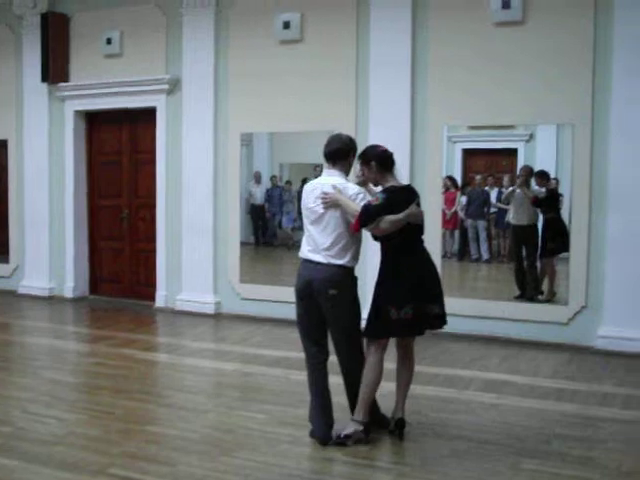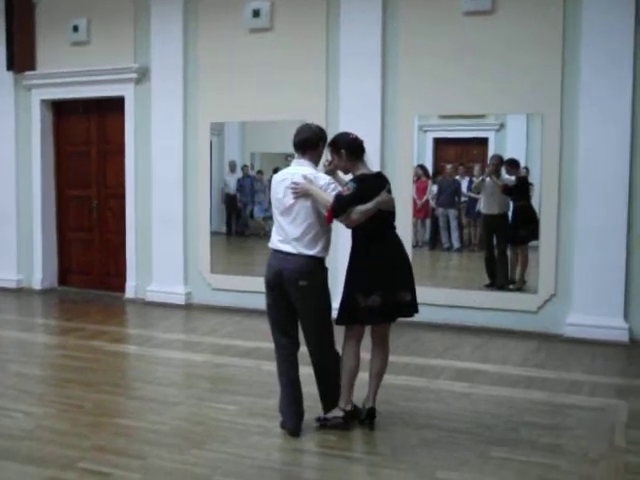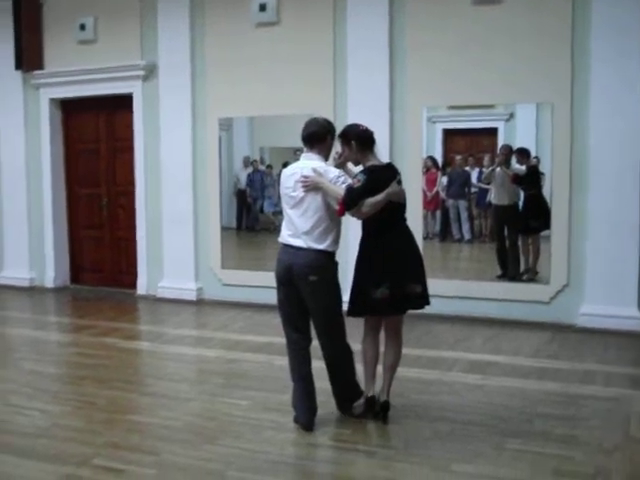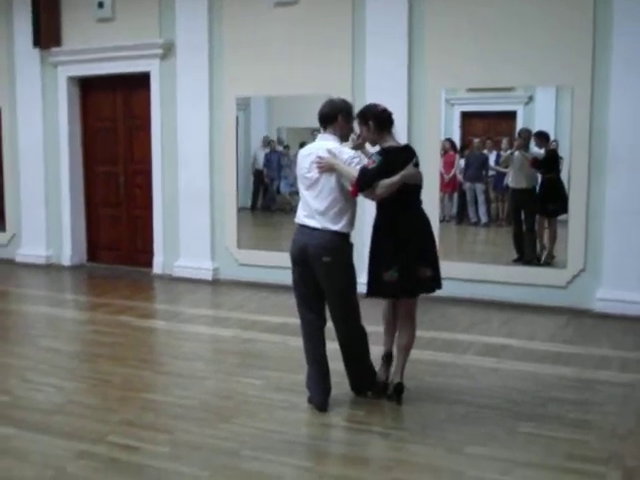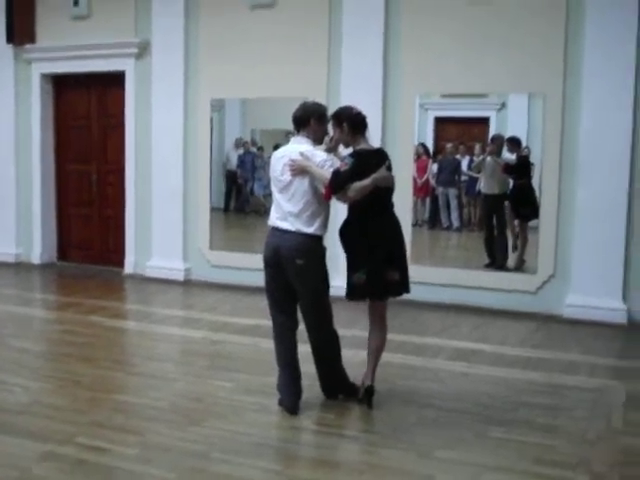
dt=0.4s
person 1, frame 1
left shoulder: (309, 188)
right shoulder: (351, 191)
right elbow: (379, 226)
right wrist: (409, 215)
left hip: (306, 272)
right hip: (335, 277)
left knee: (314, 353)
right knee: (350, 351)
left ankle: (320, 426)
right ankle: (365, 416)
person 1, frame 2
left shoulder: (278, 179)
right shoulder: (321, 181)
right elbow: (350, 217)
right wrist: (379, 202)
left hip: (276, 262)
right hip: (305, 268)
left knee: (284, 344)
right knee: (320, 343)
left ankle: (290, 417)
right ankle: (335, 407)
person 1, frame 3
left shoulder: (287, 173)
right shoulder: (330, 175)
right elbow: (361, 209)
right wrist: (389, 194)
left hip: (286, 257)
right hip: (315, 262)
left knee: (296, 338)
right knee: (332, 337)
left ankle: (304, 412)
right ankle: (349, 400)
person 1, frame 4
left shoulder: (304, 154)
right shoulder: (346, 156)
right elbow: (375, 191)
right wrist: (404, 175)
left hip: (301, 238)
right hip: (330, 243)
left knee: (311, 319)
right knee: (346, 318)
left ankle: (318, 392)
right ankle: (364, 381)
person 1, frame 5
left shoulder: (278, 156)
right shoulder: (318, 158)
right elbow: (347, 194)
right wrist: (376, 178)
left hip: (274, 240)
right hip: (303, 245)
left knee: (282, 321)
right knee: (318, 321)
left ankle: (288, 395)
right ankle: (335, 385)
person 2, frame 1
left shoulder: (388, 196)
right shoulder: (408, 192)
left elbow: (363, 217)
left wrist: (340, 199)
left hip: (398, 275)
right hip: (418, 274)
left knee: (376, 347)
right knee: (405, 346)
left ankle: (360, 421)
right ankle: (398, 415)
person 2, frame 2
left shoulder: (359, 184)
right shoulder: (379, 179)
left elbow: (336, 208)
left wrist: (311, 189)
left hip: (369, 263)
right hip: (390, 262)
left knee: (353, 335)
right knee: (380, 337)
left ankle: (345, 407)
right ankle: (369, 405)
person 2, frame 3
left shoulder: (369, 175)
right shoulder: (390, 171)
left elbow: (348, 201)
left wrist: (322, 182)
left hip: (378, 254)
right hip: (401, 253)
left knee: (372, 327)
right knee: (393, 329)
left ankle: (370, 392)
right ankle: (384, 397)
person 2, frame 4
left shoulder: (385, 157)
right shoulder: (407, 152)
left elbow: (362, 182)
left wrist: (336, 164)
left hip: (393, 236)
right hip: (414, 234)
left knee: (393, 301)
right knee: (406, 311)
left ankle: (388, 355)
right ankle: (397, 378)
person 2, frame 5
left shoulder: (358, 159)
right shoulder: (380, 155)
left elbow: (335, 185)
left wrist: (309, 167)
left hip: (366, 238)
right hip: (385, 236)
right knee: (378, 313)
right ankle: (368, 381)
person 3, frame 1
left shoulder: (536, 192)
right shoulder: (513, 191)
right elbow: (504, 200)
left wrist: (523, 188)
right wrist: (516, 187)
left hip: (530, 228)
right hip: (516, 228)
left knee: (531, 262)
right knee: (518, 261)
left ankle: (532, 292)
right ankle: (522, 290)
person 3, frame 2
left shoulder: (506, 181)
right shoulder: (484, 180)
right elbow: (474, 189)
left wrist: (493, 177)
right wrist: (485, 176)
left hip: (501, 217)
right hip: (487, 217)
left knee: (501, 251)
right knee: (488, 250)
left ankle: (502, 281)
right ankle: (492, 279)
person 3, frame 3
left shoulder: (516, 170)
right shoulder: (494, 171)
right elbow: (484, 179)
left wrist: (503, 168)
right wrist: (495, 166)
left hip: (512, 208)
right hip: (497, 208)
left knee: (513, 241)
right knee: (499, 241)
left ankle: (514, 272)
right ankle: (504, 270)
person 3, frame 4
right shoulder: (512, 155)
right elbow: (502, 163)
left wrist: (523, 152)
right wrist: (514, 150)
left hip: (529, 192)
right hip: (515, 191)
left knee: (529, 225)
right knee: (516, 225)
left ankle: (530, 256)
right ankle: (520, 254)
person 3, frame 5
right shoulder: (485, 160)
right elbow: (474, 168)
right wrist: (486, 155)
left hip: (501, 197)
right hip: (487, 197)
left knee: (501, 230)
right knee: (488, 230)
left ankle: (501, 261)
right ankle: (492, 259)
person 4, frame 1
left shoulder: (552, 193)
right shoulder: (549, 192)
left elbow: (536, 202)
right elbow: (539, 203)
left hip: (555, 229)
right hip: (549, 228)
left knee: (548, 261)
right knee: (544, 260)
left ankle: (551, 291)
person 4, frame 2
left shoulder: (522, 180)
right shoulder: (519, 180)
left elbow: (506, 190)
right elbow: (510, 192)
left wrist: (494, 178)
left hip: (524, 216)
right hip: (518, 215)
left knee: (522, 249)
right knee: (513, 247)
left ankle: (521, 279)
right ankle: (513, 277)
person 4, frame 3
left shoulder: (532, 169)
right shoulder: (529, 169)
left elbow: (517, 179)
right elbow: (521, 182)
left hip: (536, 205)
right hip: (529, 204)
left knee: (534, 239)
right knee: (524, 237)
left ankle: (533, 270)
right ankle: (527, 267)
person 4, frame 4
left shoulder: (551, 153)
right shoulder: (548, 153)
left elbow: (536, 164)
right elbow: (540, 167)
left hip: (553, 189)
right hip: (546, 188)
left knee: (551, 223)
right knee: (540, 220)
left ankle: (549, 254)
right ankle: (542, 247)
person 4, frame 5
left shoulder: (523, 159)
right shoulder: (520, 158)
left elbow: (508, 169)
right elbow: (512, 172)
left hip: (524, 194)
right hip: (518, 192)
left knee: (523, 228)
left ankle: (520, 258)
